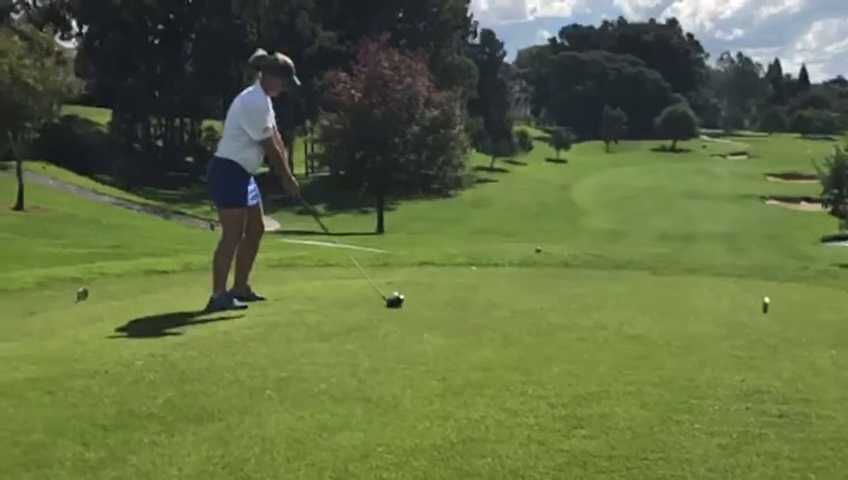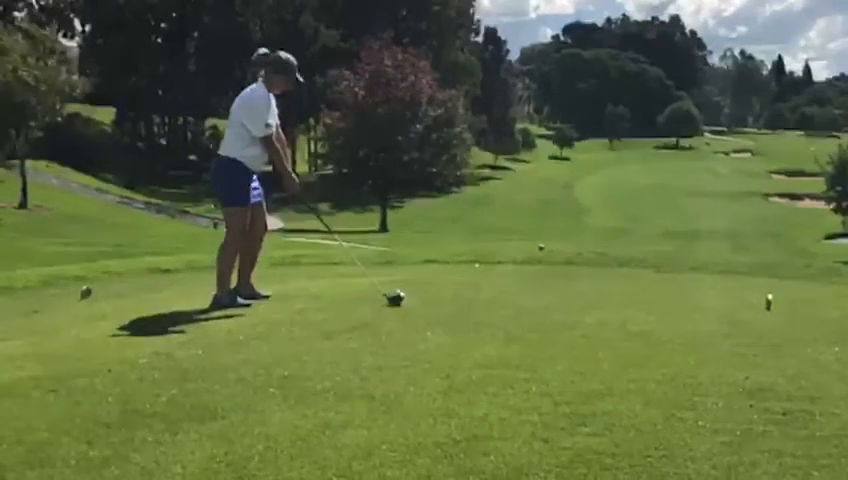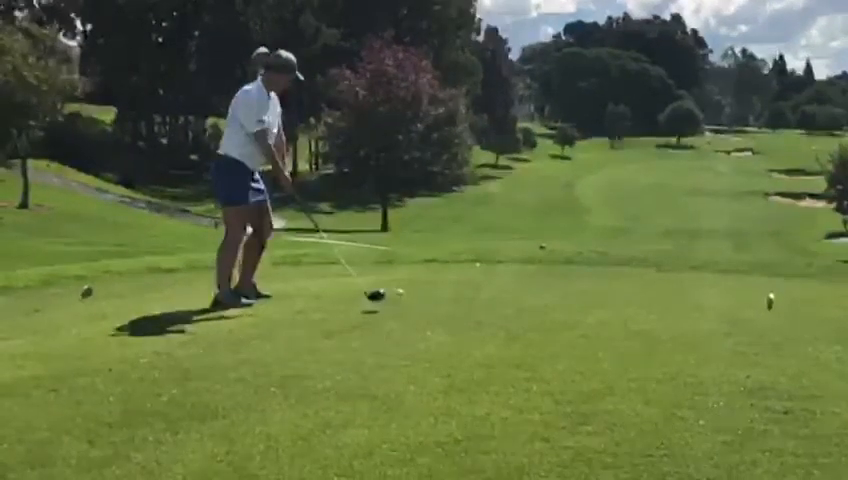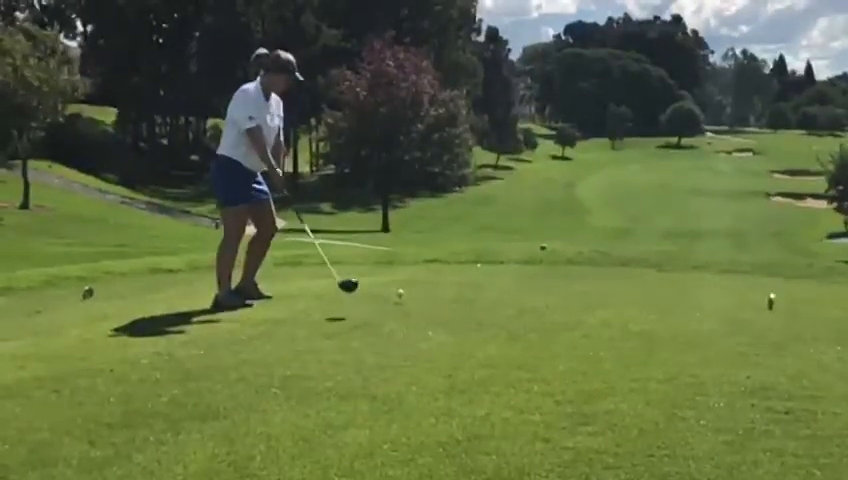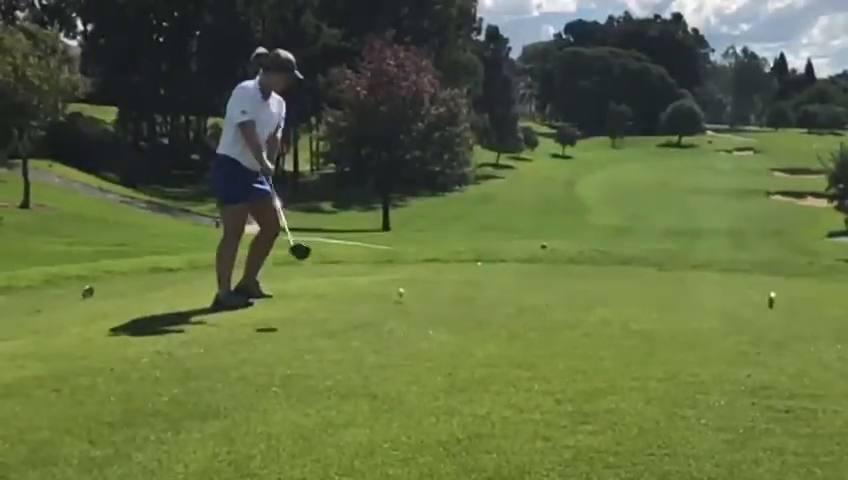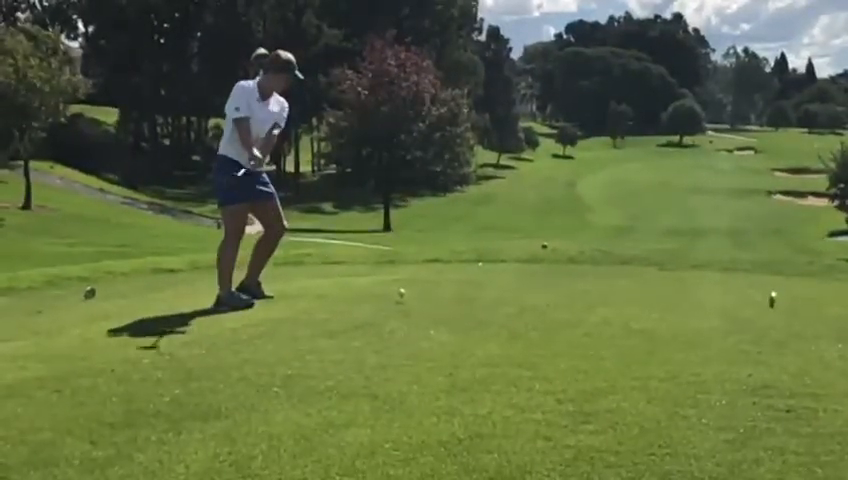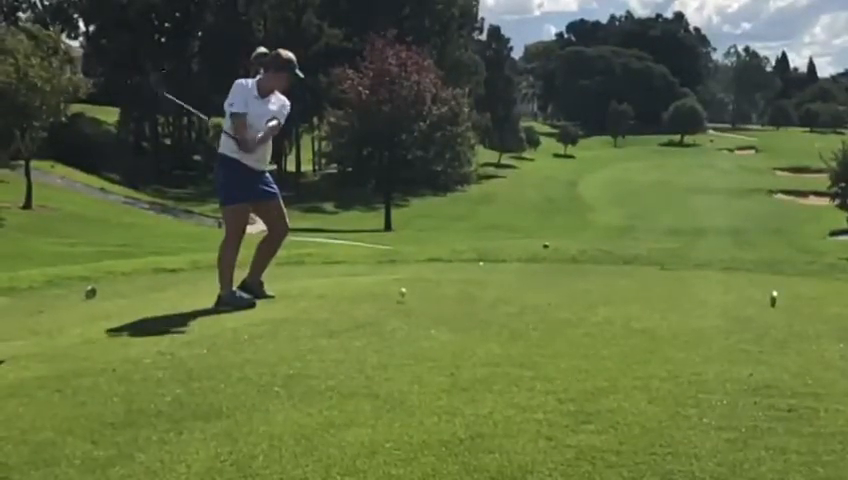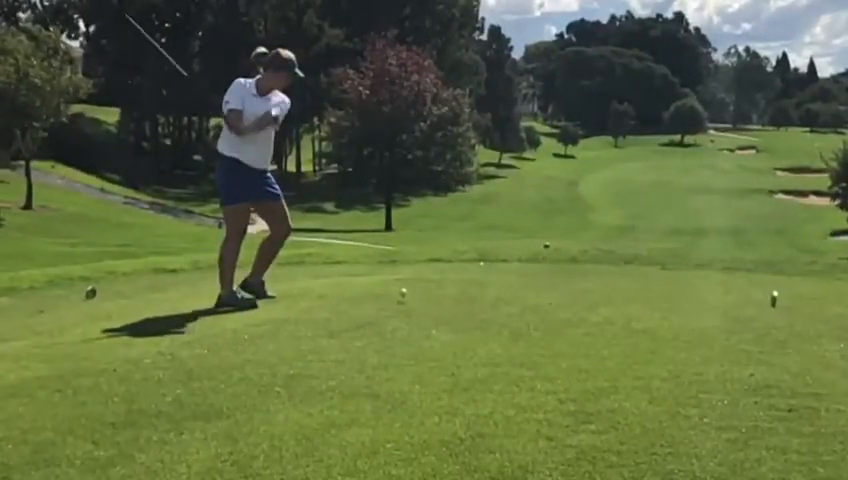
dt=0.5s
person 1, frame 1
left shoulder: (263, 100)
right shoulder: (253, 102)
left elbow: (277, 140)
right elbow: (269, 147)
left wrist: (286, 174)
right wrist: (287, 179)
left hip: (243, 173)
right hip: (229, 172)
left knee: (255, 231)
right knee: (233, 235)
left ankle: (240, 288)
right ankle: (219, 295)
person 1, frame 2
left shoulder: (267, 97)
right shoulder: (255, 98)
left elbow: (279, 138)
right elbow: (269, 144)
left wrist: (287, 172)
right wrist: (288, 176)
left hip: (246, 171)
right hip: (232, 169)
left knee: (257, 228)
right knee: (237, 232)
left ankle: (243, 286)
right ankle: (222, 293)
person 1, frame 3
left shoulder: (272, 99)
right shoulder: (251, 96)
left elbow: (278, 138)
right elbow: (262, 141)
left wrist: (283, 171)
right wrist: (281, 173)
left hip: (248, 170)
right hip: (231, 169)
left knee: (263, 229)
right knee: (235, 232)
left ankle: (244, 285)
right ankle: (223, 293)
person 1, frame 4
left shoulder: (276, 102)
right shoulder: (247, 95)
left elbow: (277, 140)
right elbow: (255, 138)
left wrist: (277, 170)
right wrist: (272, 170)
left hip: (251, 171)
right hip: (231, 169)
left knee: (268, 228)
right knee: (234, 232)
left ankle: (246, 285)
right ankle: (223, 294)
person 1, frame 5
left shoulder: (278, 103)
right shoulder: (245, 91)
left elbow: (275, 136)
right elbow: (248, 131)
left wrist: (268, 163)
right wrist: (262, 161)
left hip: (253, 170)
right hip: (230, 166)
left knee: (272, 226)
right knee: (234, 231)
left ankle: (247, 283)
right ankle: (223, 293)
person 1, frame 6
left shoulder: (281, 105)
right shoulder: (243, 90)
left elbow: (273, 134)
right elbow: (242, 127)
left wrist: (260, 156)
right wrist: (252, 152)
left hip: (255, 171)
right hip: (232, 167)
left knee: (277, 227)
right knee: (234, 232)
left ankle: (250, 283)
right ankle: (225, 293)
person 1, frame 7
left shoulder: (282, 103)
right shoulder: (241, 87)
left elbow: (272, 127)
right elbow: (238, 123)
left wrist: (256, 142)
right wrist: (245, 142)
left hip: (258, 171)
right hip: (233, 166)
left knee: (280, 227)
right knee: (235, 232)
left ankle: (252, 281)
right ankle: (226, 292)
person 1, frame 8
left shoulder: (282, 101)
right shoulder: (240, 87)
left elbow: (268, 119)
right elbow: (232, 119)
left wrist: (248, 128)
right wrist: (238, 127)
left hip: (260, 170)
right hip: (234, 166)
left knee: (282, 228)
right knee: (236, 232)
left ankle: (254, 281)
right ankle: (226, 292)
